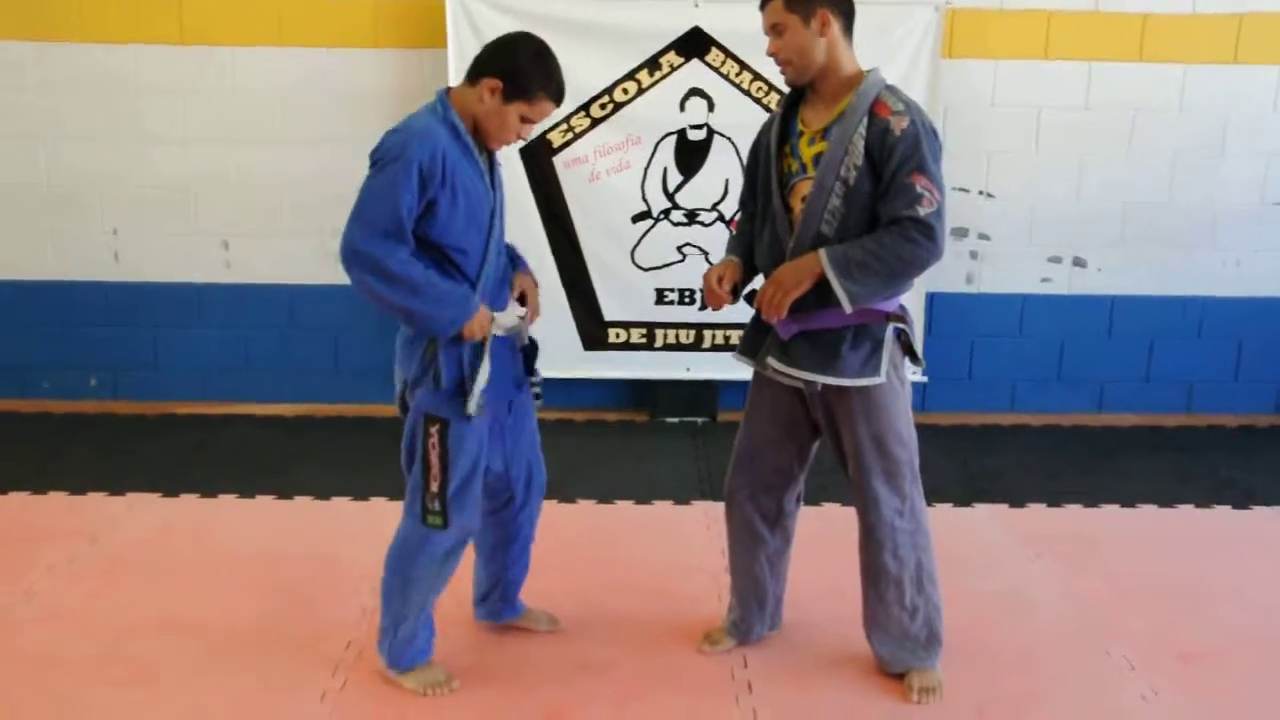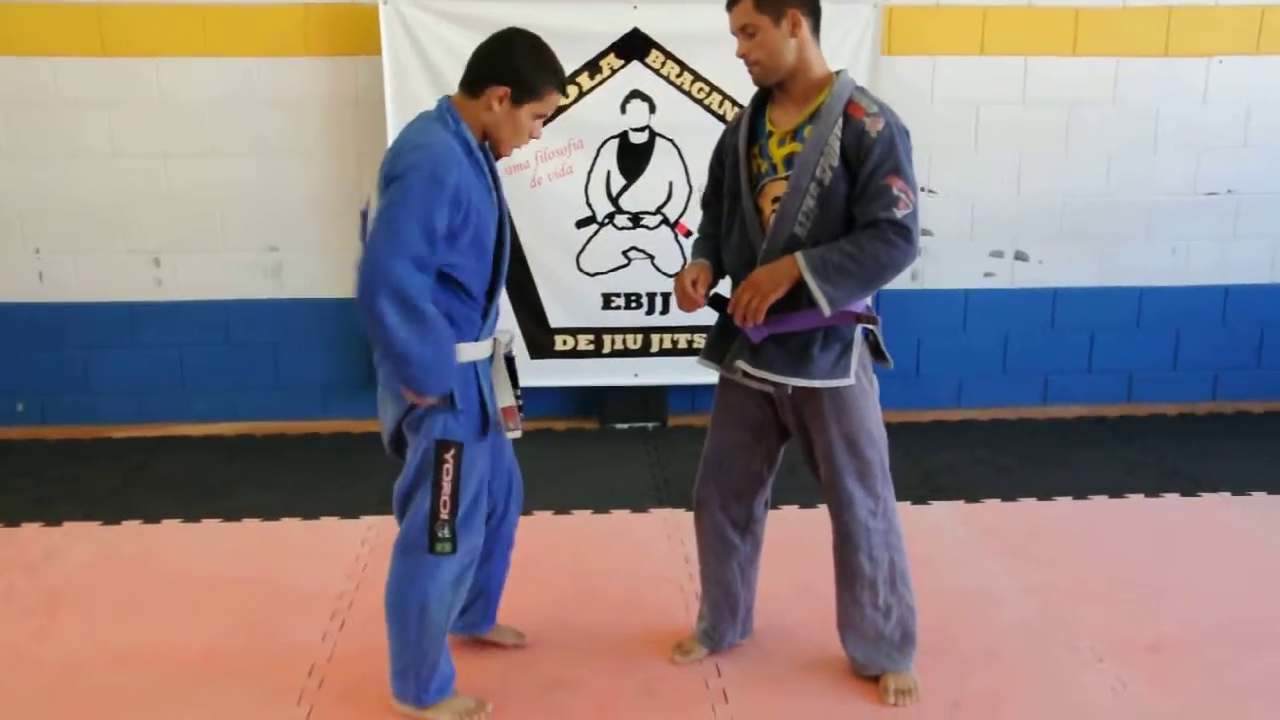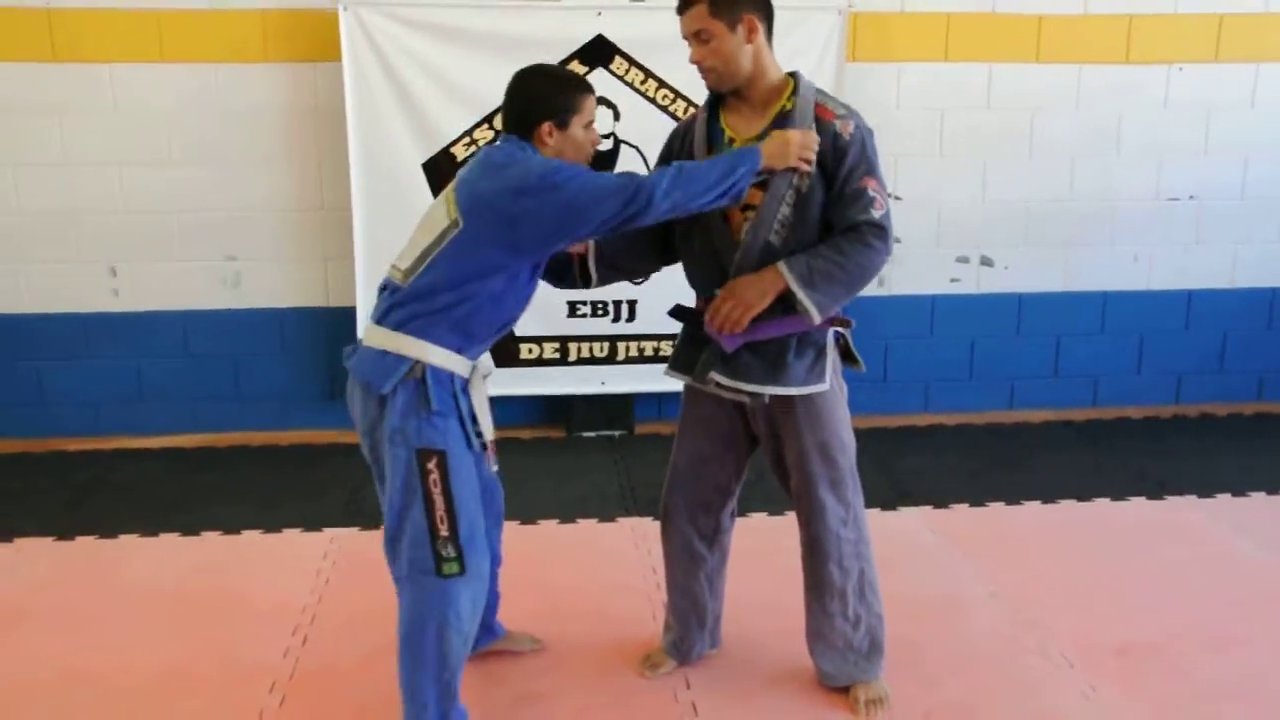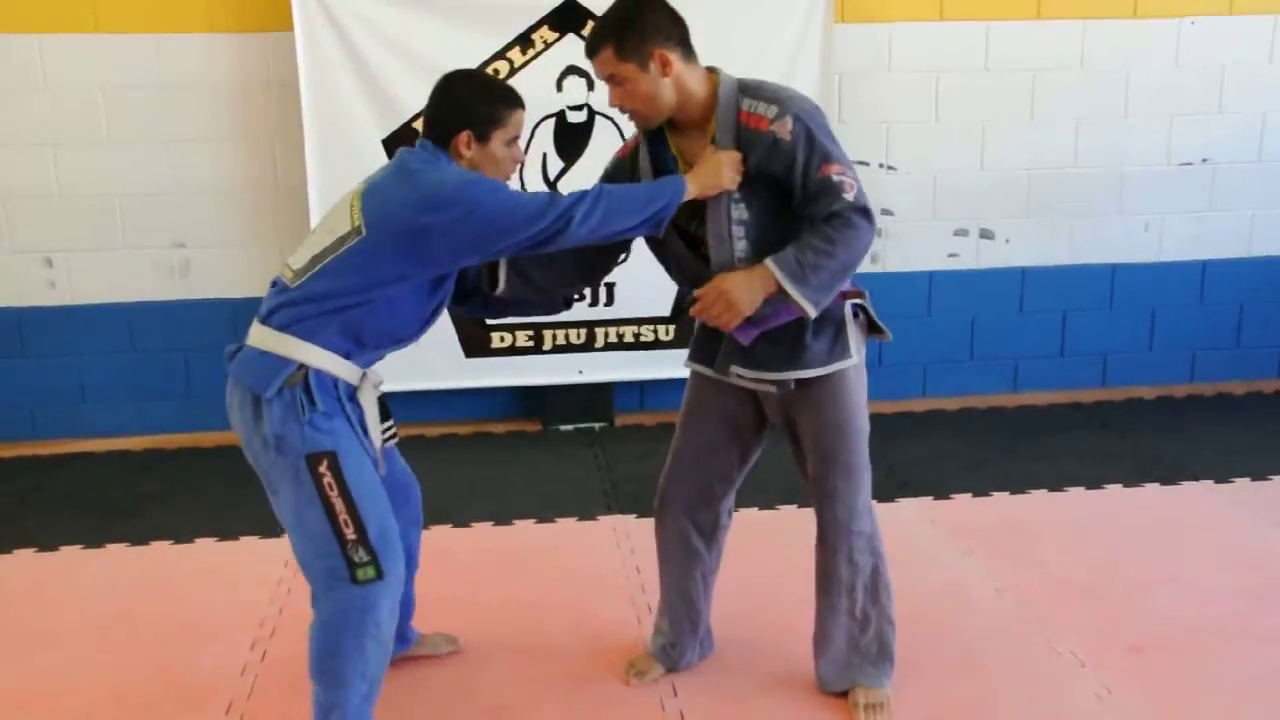
dt=1s
person 1, frame 1
left shoulder: (895, 122)
right shoulder: (780, 125)
left elbow: (920, 237)
left wrist: (817, 266)
right wrist: (736, 262)
left hip: (861, 347)
right hip: (784, 340)
left knee: (888, 504)
right knee: (754, 488)
left ankle: (909, 648)
right ankle: (751, 615)
person 1, frame 2
left shoulder: (866, 124)
right shoulder: (744, 128)
left elbow: (894, 237)
right elbow: (717, 215)
left wrist: (793, 270)
right wrist: (703, 264)
left hip: (829, 349)
right hip: (749, 344)
left knee: (860, 508)
right knee: (722, 496)
left ankle: (884, 650)
right ankle: (721, 623)
person 1, frame 3
left shoulder: (834, 128)
right shoulder: (692, 137)
left elbow: (869, 238)
right elbow: (652, 240)
left wrist: (775, 282)
right wrist: (581, 251)
left hip: (799, 357)
right hip: (715, 354)
left knee: (829, 517)
right knee: (689, 507)
left ankle: (851, 661)
right ankle: (688, 635)
person 1, frame 4
left shoulder: (782, 119)
right shoulder: (642, 155)
left elbow: (851, 221)
right elbow: (580, 253)
left wrist: (765, 281)
left hip: (816, 340)
right hip: (727, 349)
left knee: (844, 510)
right knee: (686, 501)
right ankle: (679, 641)
person 2, frame 1
left shoulder: (479, 144)
right shoulder: (417, 146)
right elbow: (365, 250)
left wrist: (517, 271)
right wrist: (457, 313)
left hip: (499, 347)
right hip: (446, 358)
left knee: (519, 487)
right knee: (443, 514)
left ankle: (499, 604)
right ankle: (403, 650)
person 2, frame 2
left shoulder: (456, 145)
right shoulder: (431, 159)
right elbow: (388, 280)
left wrist: (456, 368)
right wrist: (432, 373)
left hip: (462, 366)
right hip: (440, 382)
left knee: (497, 499)
right knee: (443, 537)
left ankle: (472, 617)
person 2, frame 3
left shoulder: (504, 174)
right shoulder: (528, 183)
right elbow: (644, 197)
left wrist: (573, 250)
right wrist: (760, 157)
left hip: (416, 375)
right hip: (410, 384)
left knee: (479, 506)
right knee: (444, 565)
left ankle: (475, 631)
person 2, frame 4
left shoulder: (420, 185)
right shoulder: (441, 195)
left elbow: (474, 287)
right elbow: (562, 220)
left wrist: (561, 287)
right wrist: (689, 186)
left hip: (315, 381)
right hip: (293, 390)
left knee: (394, 504)
right knee: (365, 568)
left ankle: (389, 637)
